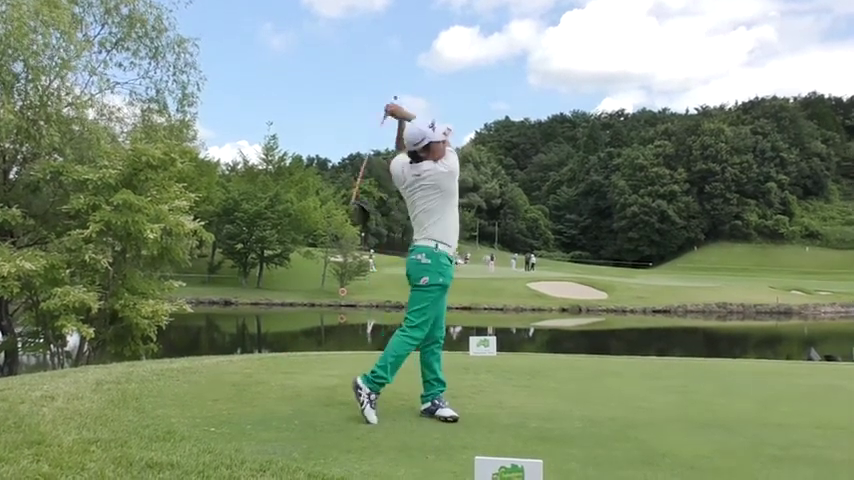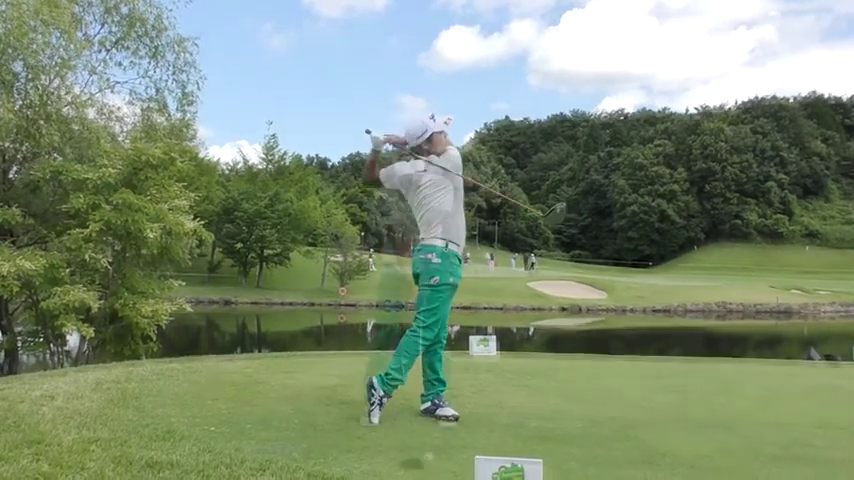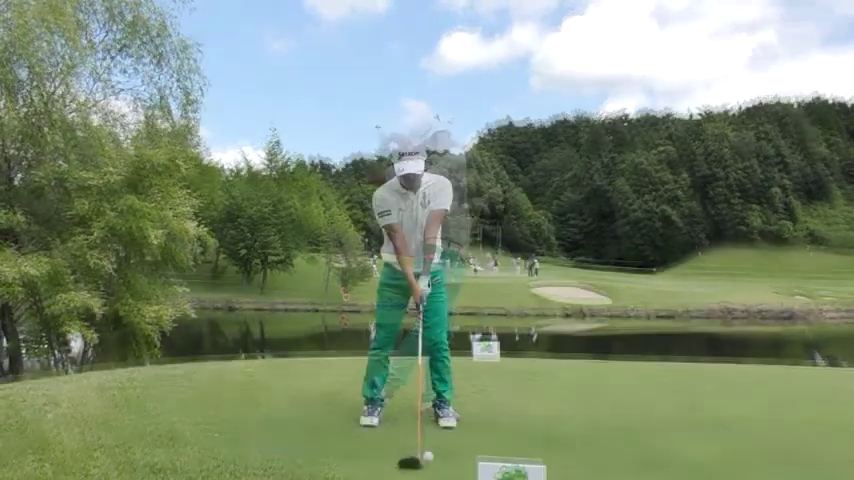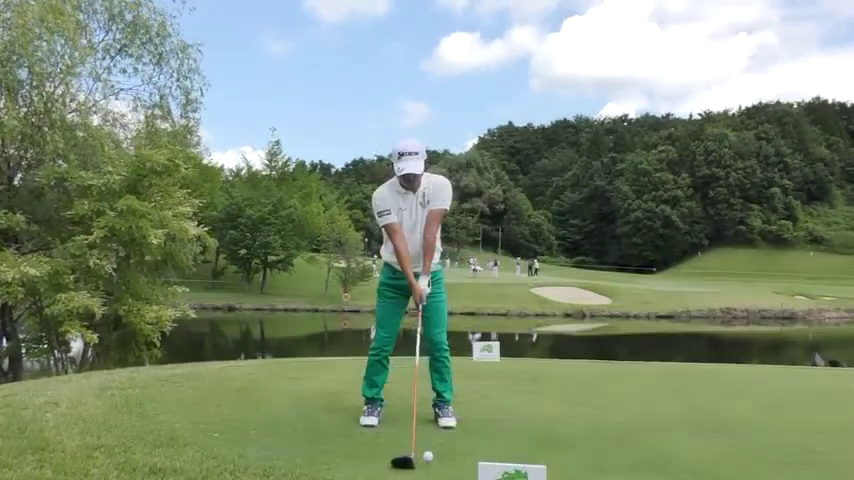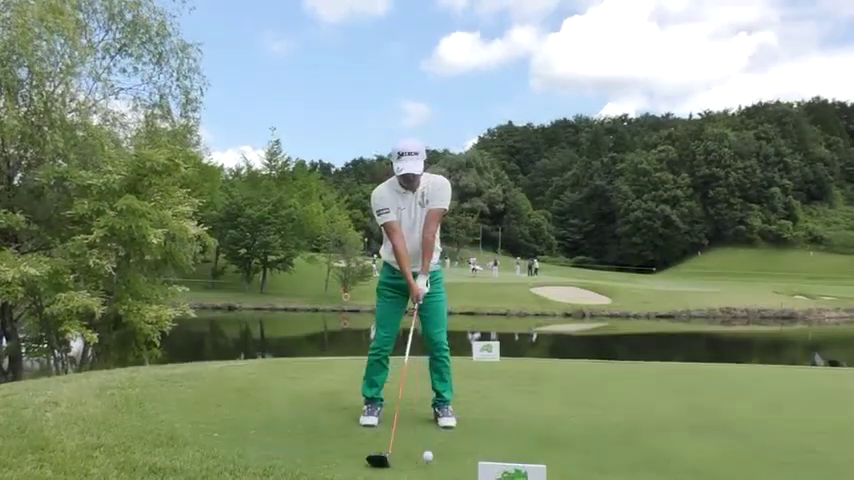
dt=0.5s
person 1, frame 1
left shoulder: (400, 168)
right shoulder: (446, 169)
left elbow: (403, 151)
right elbow: (445, 150)
left wrist: (402, 121)
right wrist: (408, 116)
left hip: (425, 257)
right hip: (435, 260)
left knee: (434, 336)
right knee: (415, 328)
left ankle: (433, 398)
right ankle: (371, 383)
person 1, frame 2
left shoulder: (406, 169)
right shoulder: (449, 162)
left elbow: (370, 178)
left wrist: (376, 149)
left hip: (428, 256)
right hip: (441, 257)
left knee: (435, 333)
right knee: (424, 329)
left ankle: (433, 397)
right ankle: (384, 385)
person 1, frame 3
left shoulder: (440, 185)
right shoulder: (383, 194)
left elbow: (431, 231)
right elbow: (398, 240)
left wrist: (425, 275)
right wrist: (411, 282)
left hip: (431, 270)
right hip: (396, 273)
left knee: (438, 340)
right knee: (383, 339)
left ankle: (442, 402)
right ankle: (374, 399)
person 1, frame 4
left shoulder: (440, 185)
right shoulder: (382, 195)
left elbow: (430, 232)
right elbow: (398, 240)
left wrist: (425, 276)
right wrist: (412, 283)
left hip: (430, 273)
right hip: (394, 275)
left knee: (438, 342)
right knee: (382, 342)
left ankle: (443, 403)
right ankle: (372, 402)
person 1, frame 5
left shoulder: (439, 185)
right shoulder: (381, 194)
left elbow: (429, 231)
right elbow: (396, 239)
left wrist: (423, 275)
right wrist: (409, 282)
left hip: (430, 273)
right hip: (394, 275)
left knee: (438, 342)
right knee: (382, 342)
left ankle: (443, 403)
right ankle: (372, 401)
